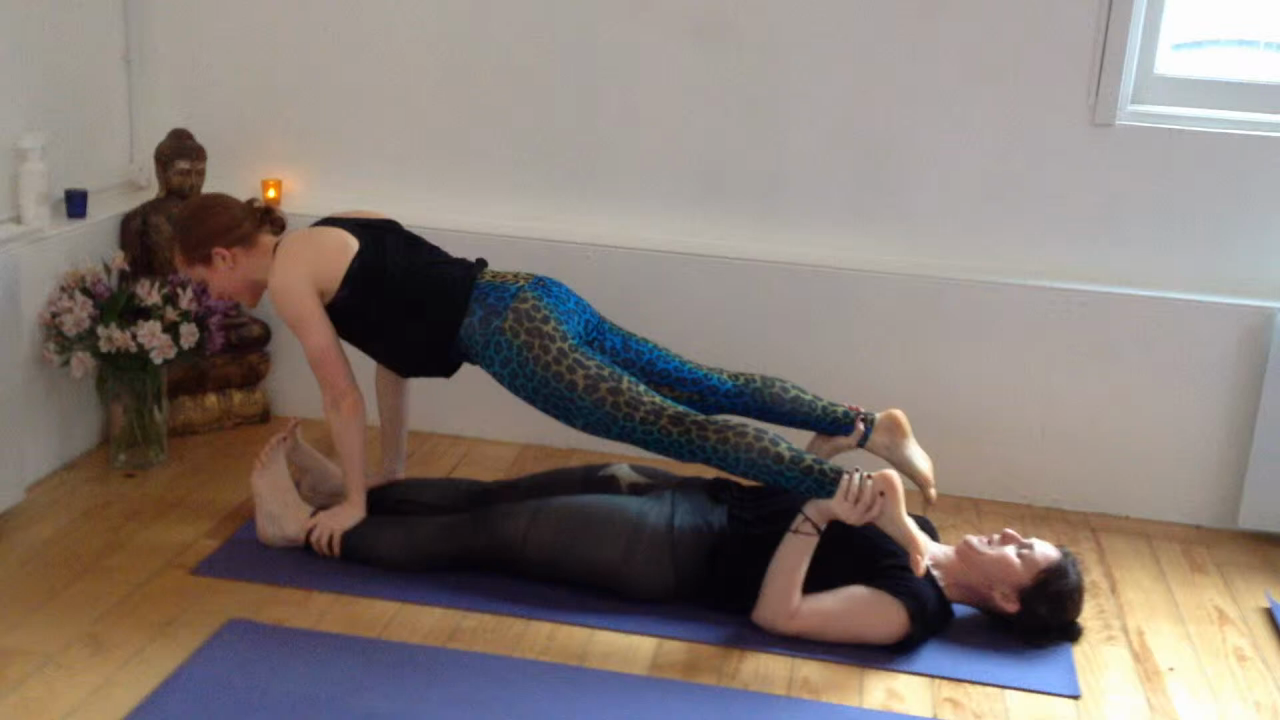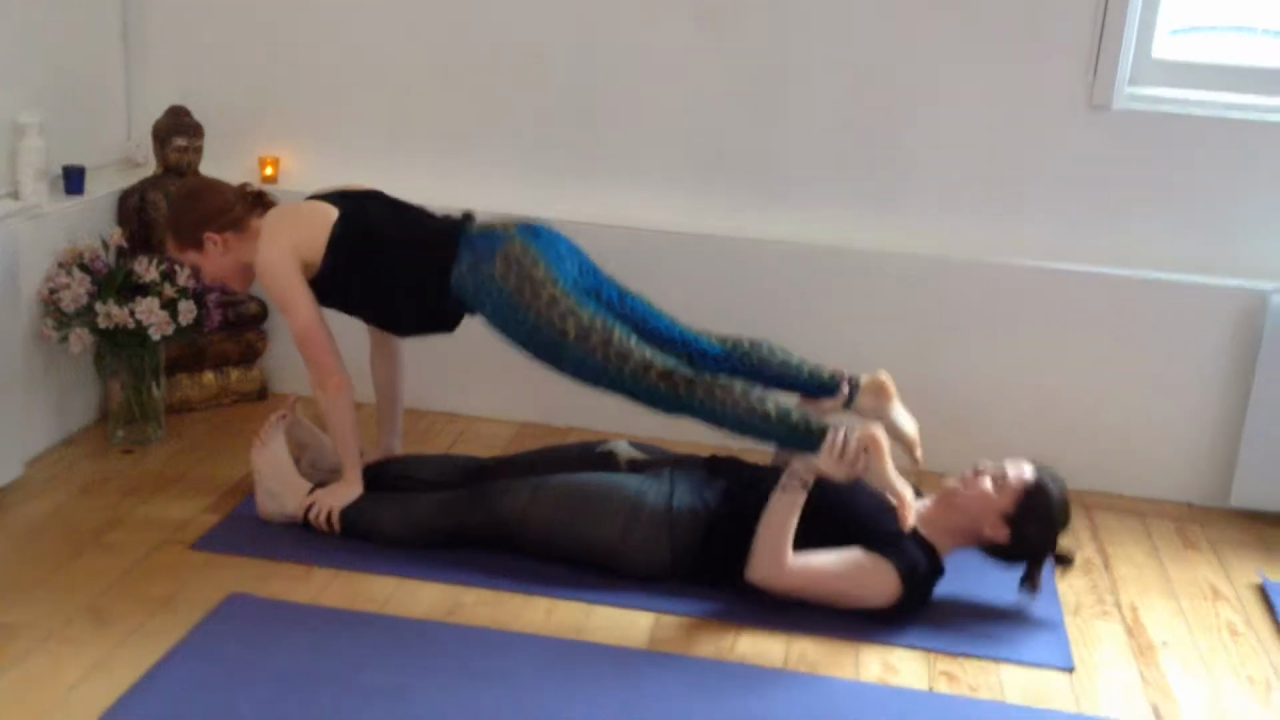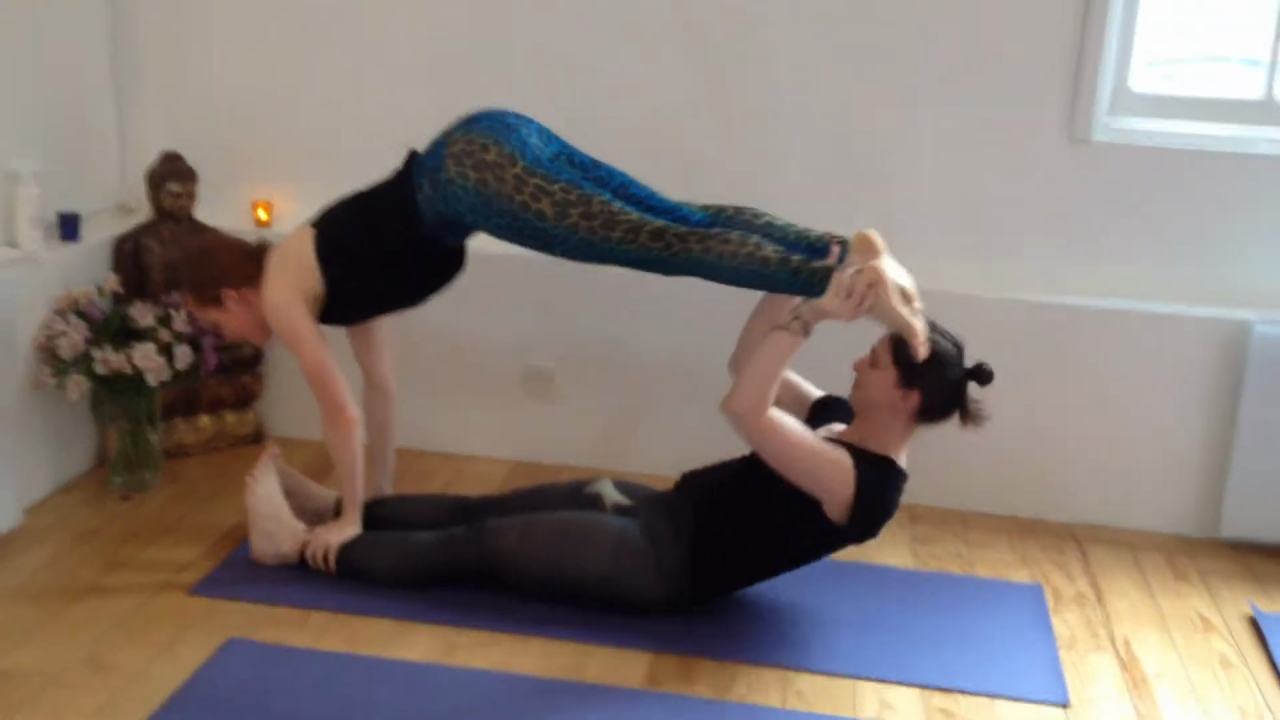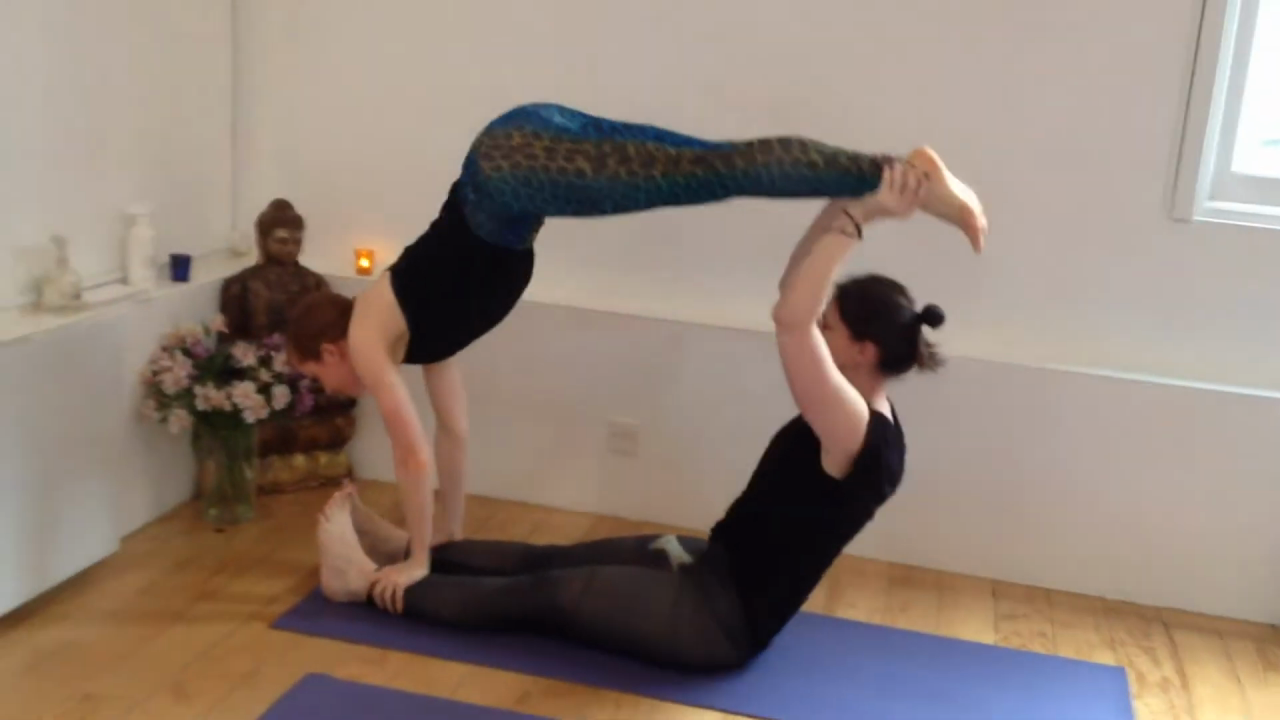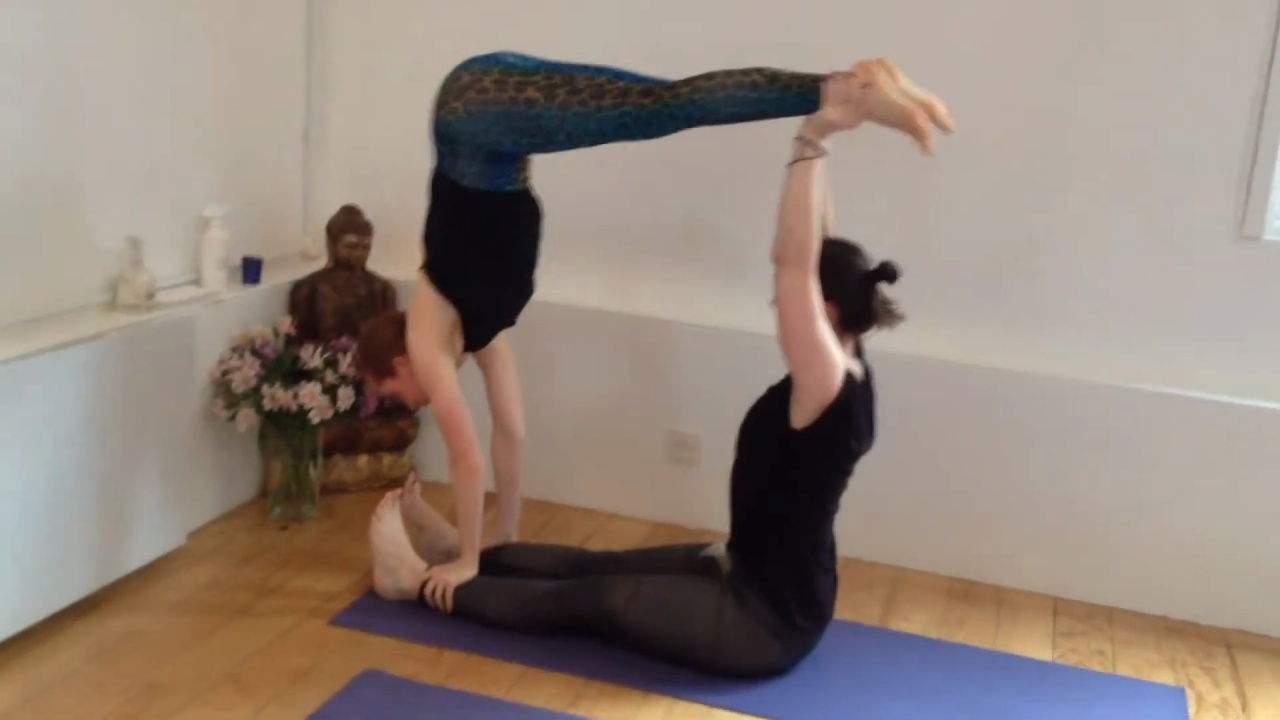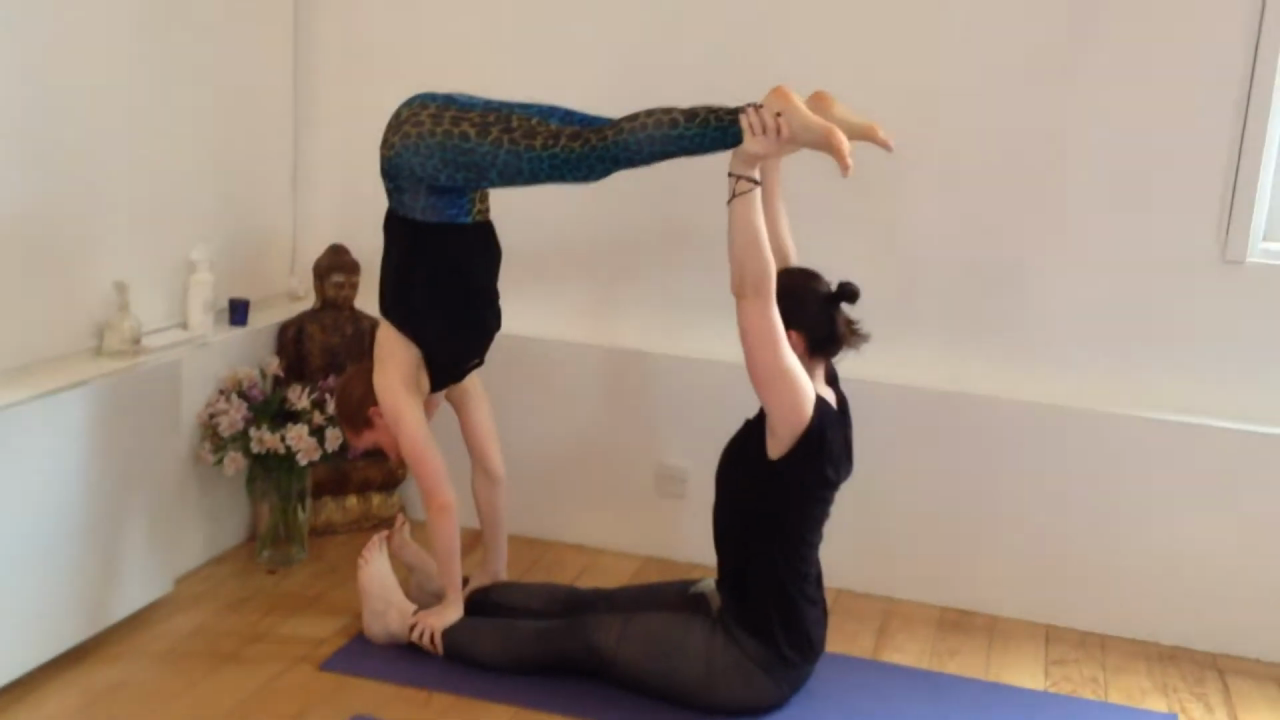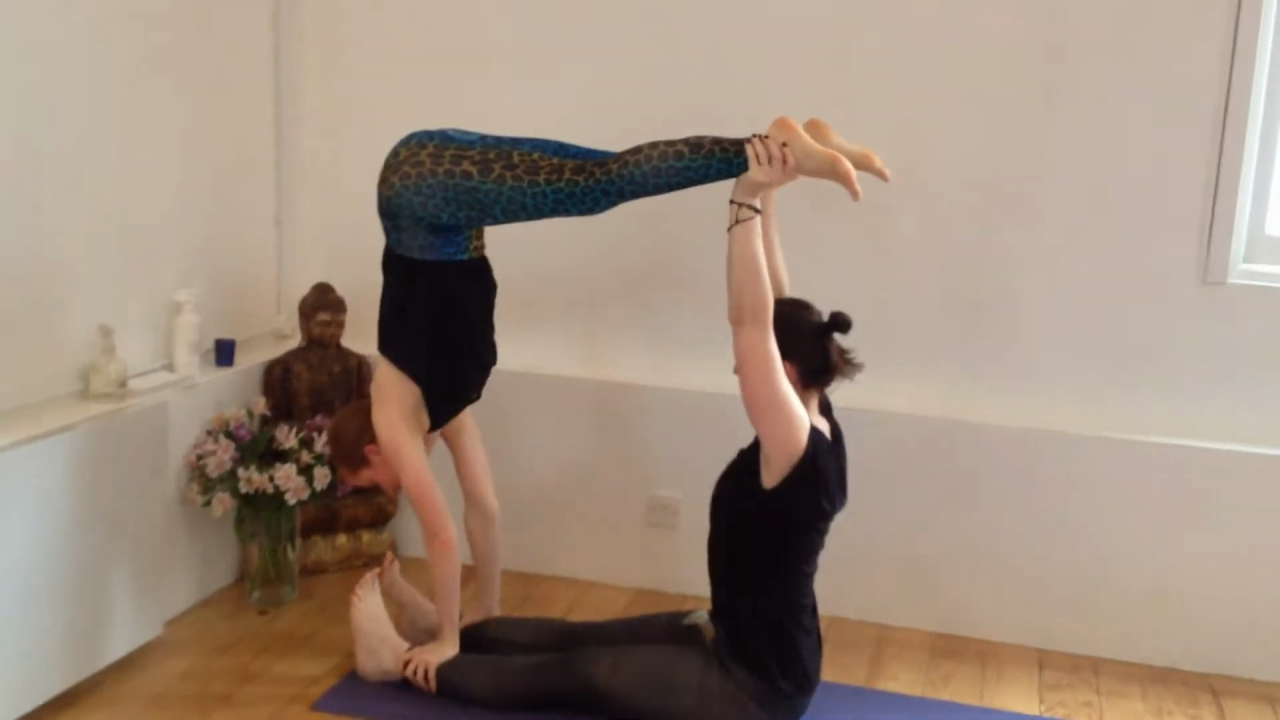
dt=0.5s
person 1, frame 1
left shoulder: (912, 606)
right shoulder: (921, 536)
left elbow: (774, 611)
left wrist: (820, 512)
left hip: (677, 556)
right hip: (698, 503)
left knee: (485, 534)
right knee: (490, 494)
left ankle: (311, 529)
right ankle: (343, 493)
person 1, frame 2
left shoulder: (905, 569)
right shoulder: (907, 501)
left elbow: (765, 568)
left wrist: (808, 469)
left hip: (672, 532)
right hip: (693, 480)
left knee: (484, 510)
right knee: (487, 473)
left ankle: (312, 507)
right ankle: (345, 469)
person 1, frame 3
left shoulder: (866, 485)
right shoulder: (845, 422)
left elbow: (742, 407)
right elbow: (745, 362)
left wrist: (812, 315)
right wrist: (792, 284)
left hip: (668, 564)
right hip: (662, 515)
left knee: (480, 546)
right knee: (476, 511)
left ankle: (307, 548)
right ankle: (333, 507)
person 1, frame 4
left shoulder: (867, 441)
right shoulder: (857, 415)
left elbow: (791, 320)
right elbow: (796, 297)
left wrist: (856, 218)
right wrist: (845, 204)
left hip: (722, 619)
right hip: (715, 568)
left knee: (545, 595)
right knee: (541, 562)
left ankle: (376, 586)
right ankle: (406, 551)
person 1, frame 5
left shoulder: (829, 389)
right shoulder: (846, 369)
left elbow: (795, 263)
right elbow: (807, 255)
left wrist: (813, 140)
right wrist: (817, 137)
left hip: (767, 622)
right hip: (756, 576)
left knee: (591, 600)
right knee: (594, 567)
left ankle: (423, 583)
person 1, frame 6
left shoulder: (802, 416)
right shoulder: (824, 395)
left elbow: (753, 295)
right elbow: (777, 283)
left wrist: (746, 172)
right wrist: (767, 169)
left hip: (758, 658)
right hip: (750, 614)
left knee: (583, 637)
right knee: (587, 605)
left ankle: (413, 624)
person 1, frame 7
left shoulder: (795, 447)
right shoulder: (815, 426)
left elbow: (752, 323)
right elbow: (771, 313)
left wrist: (746, 202)
right wrist: (762, 201)
right hip: (741, 642)
left knee: (575, 673)
right knee: (579, 638)
left ankle: (403, 661)
person 2, frame 1
left shoulder: (286, 276)
right shoulder: (329, 236)
left elbow: (341, 395)
right elbow: (391, 350)
left wrist: (353, 501)
right wrist: (389, 473)
left hip: (512, 335)
right hip: (533, 300)
left knee: (673, 426)
right knee: (702, 391)
right ankle: (868, 427)
person 2, frame 2
left shoulder: (271, 250)
right shoulder: (314, 218)
left elbow: (328, 373)
right elbow: (385, 335)
left wrist: (352, 477)
right wrist: (388, 449)
left hip: (504, 277)
right hip: (525, 249)
left knee: (669, 381)
right knee: (695, 352)
right ankle: (854, 389)
person 2, frame 3
left shoulder: (278, 292)
right shoulder: (318, 273)
left elbow: (341, 413)
right elbow: (379, 383)
left wrist: (350, 518)
right wrist: (378, 493)
left hip: (478, 168)
right hip: (495, 142)
left knee: (662, 243)
right knee: (677, 223)
left ankle: (849, 274)
right ankle: (849, 250)
person 2, frame 4
left shoulder: (366, 339)
right shoulder: (409, 319)
left elbow: (415, 458)
right elbow: (455, 432)
left wrist: (418, 560)
right wrist: (449, 536)
left hip: (514, 159)
right hip: (531, 143)
left knee: (710, 172)
right knee: (716, 170)
left ankle: (896, 176)
right ankle: (895, 173)
person 2, frame 5
left shoulder: (427, 341)
right shoulder: (470, 321)
left elbow: (467, 458)
right elbow: (510, 434)
left wrist: (467, 561)
right wrist: (503, 537)
left knee: (664, 106)
left ankle: (839, 89)
person 2, frame 6
left shoulder: (395, 386)
right shoulder: (443, 366)
left elbow: (441, 501)
right elbow: (492, 471)
left wrist: (452, 602)
right wrist: (495, 572)
left knee: (597, 150)
person 2, frame 7
left shoulder: (394, 422)
right shoulder: (434, 403)
left elbow: (441, 536)
right elbow: (484, 507)
left wrist: (448, 639)
right wrist: (486, 610)
left knee: (599, 185)
